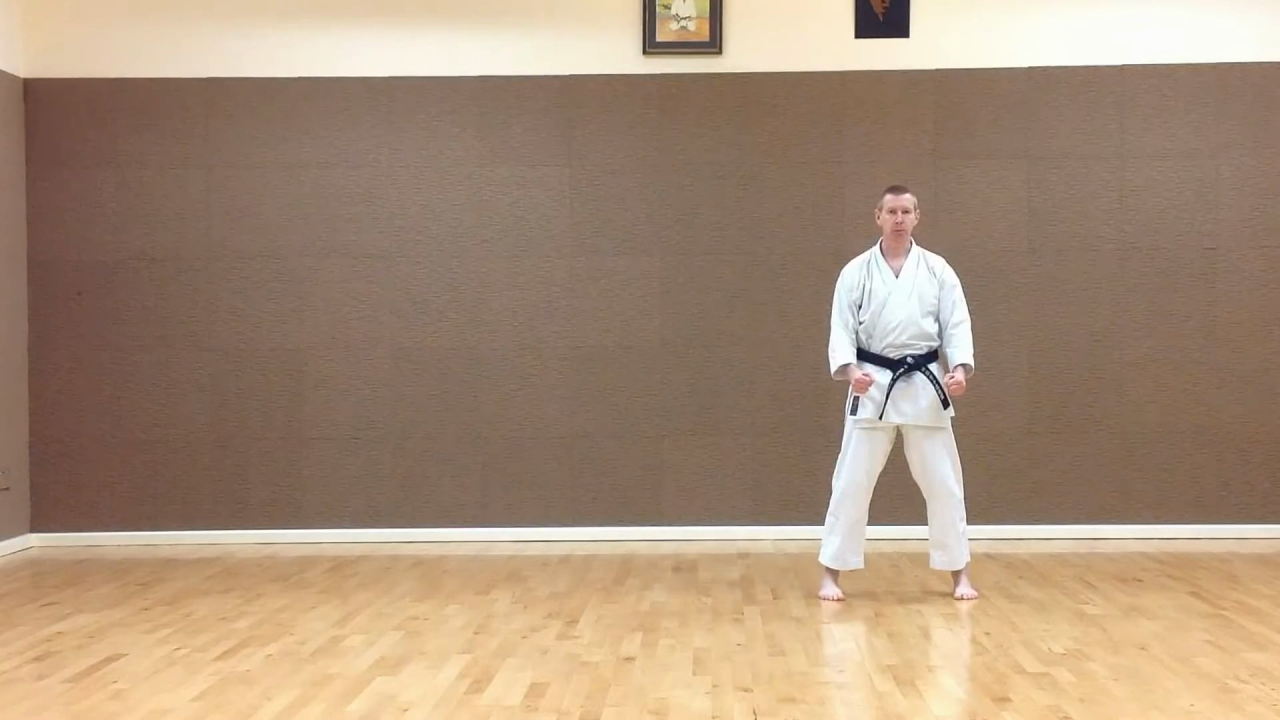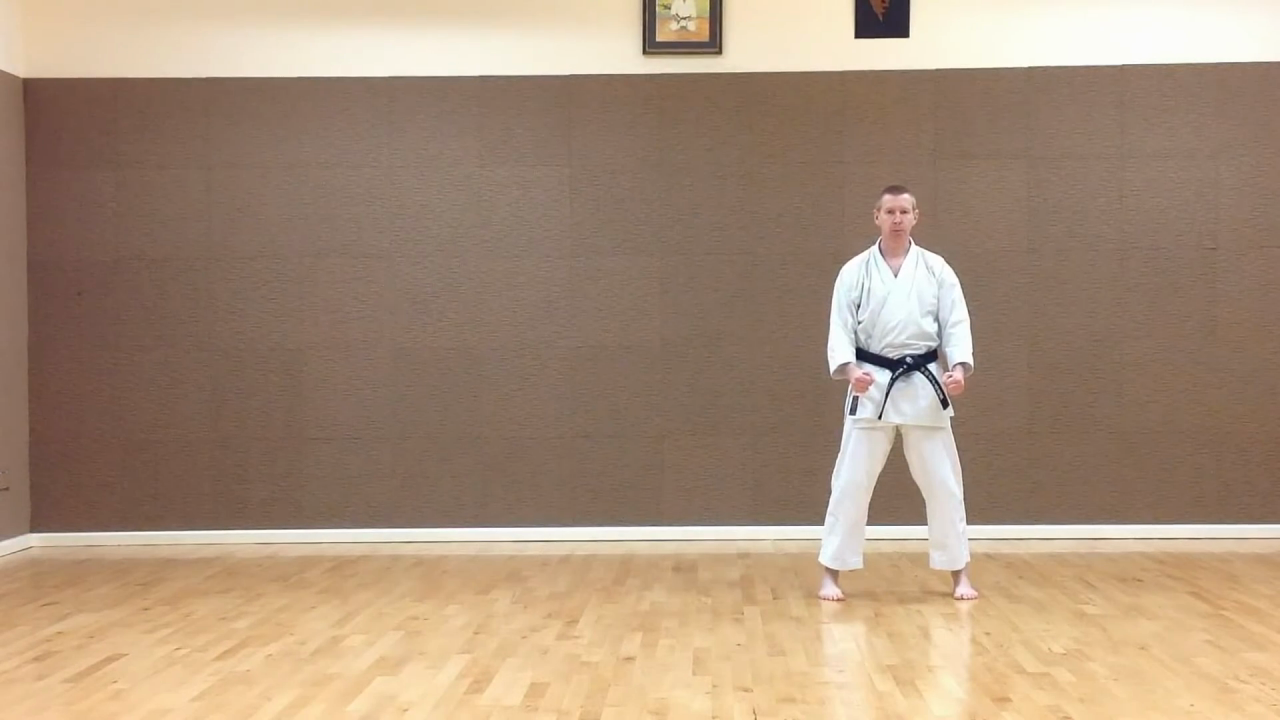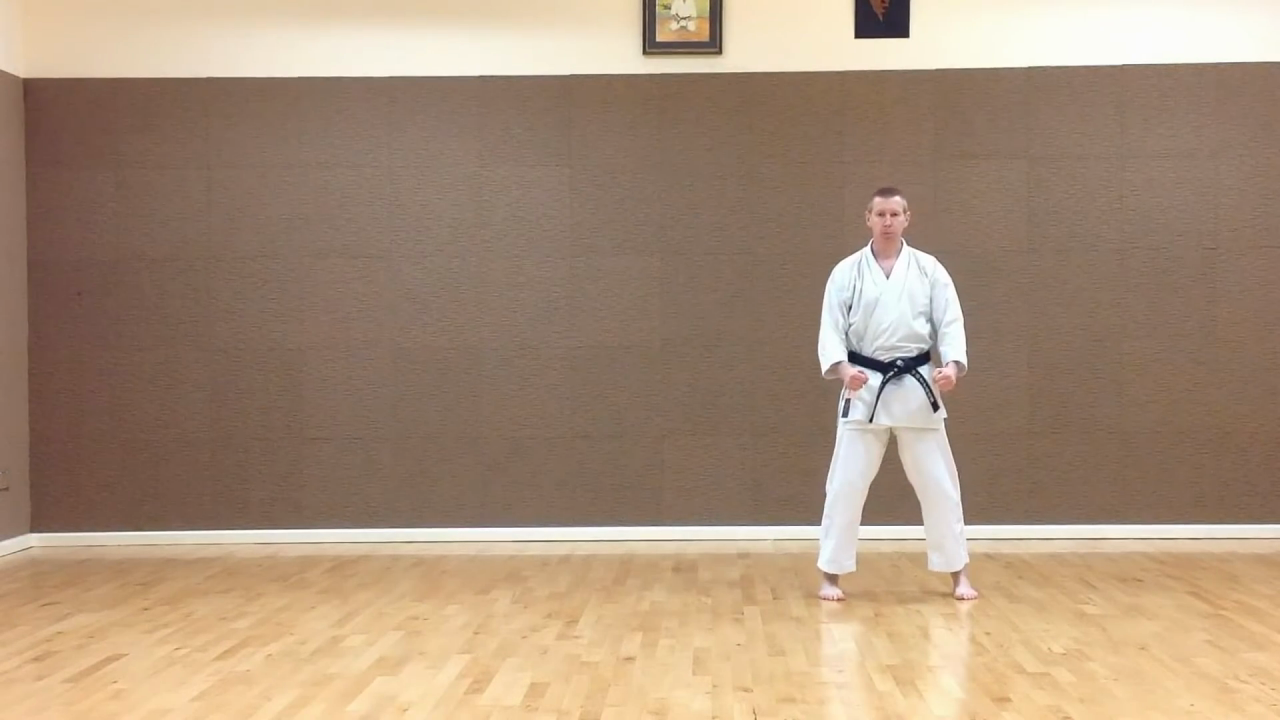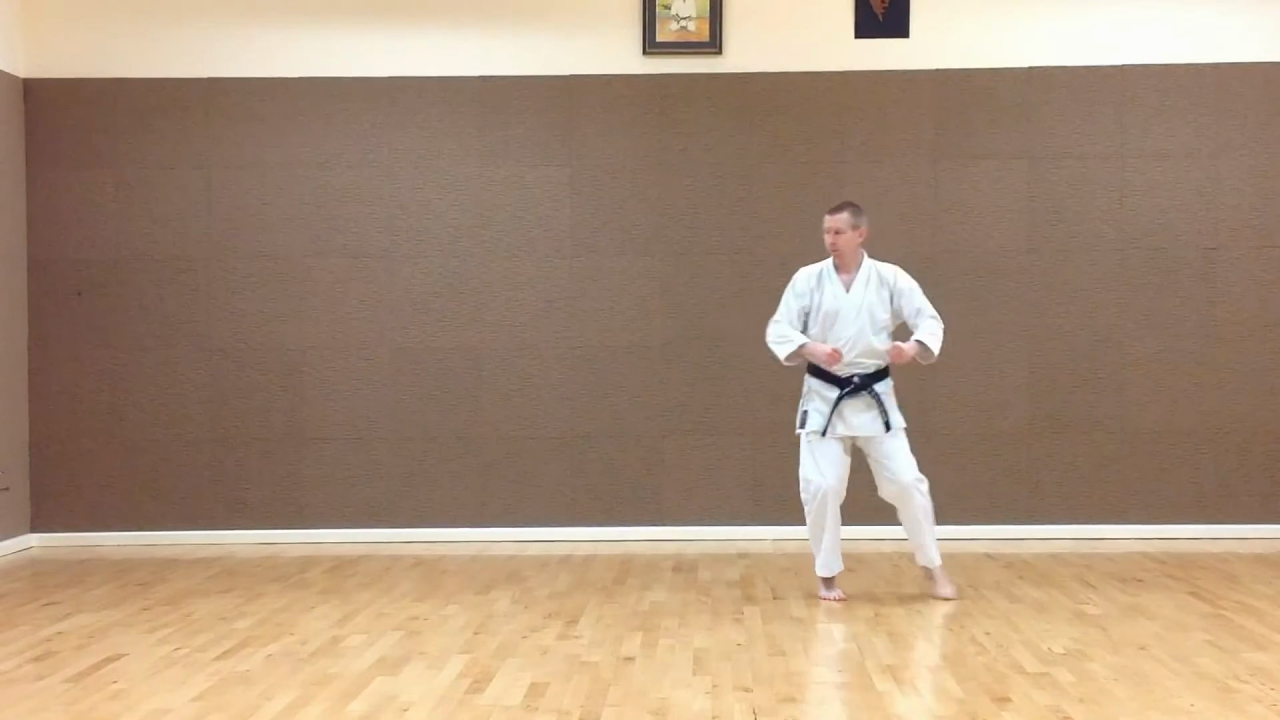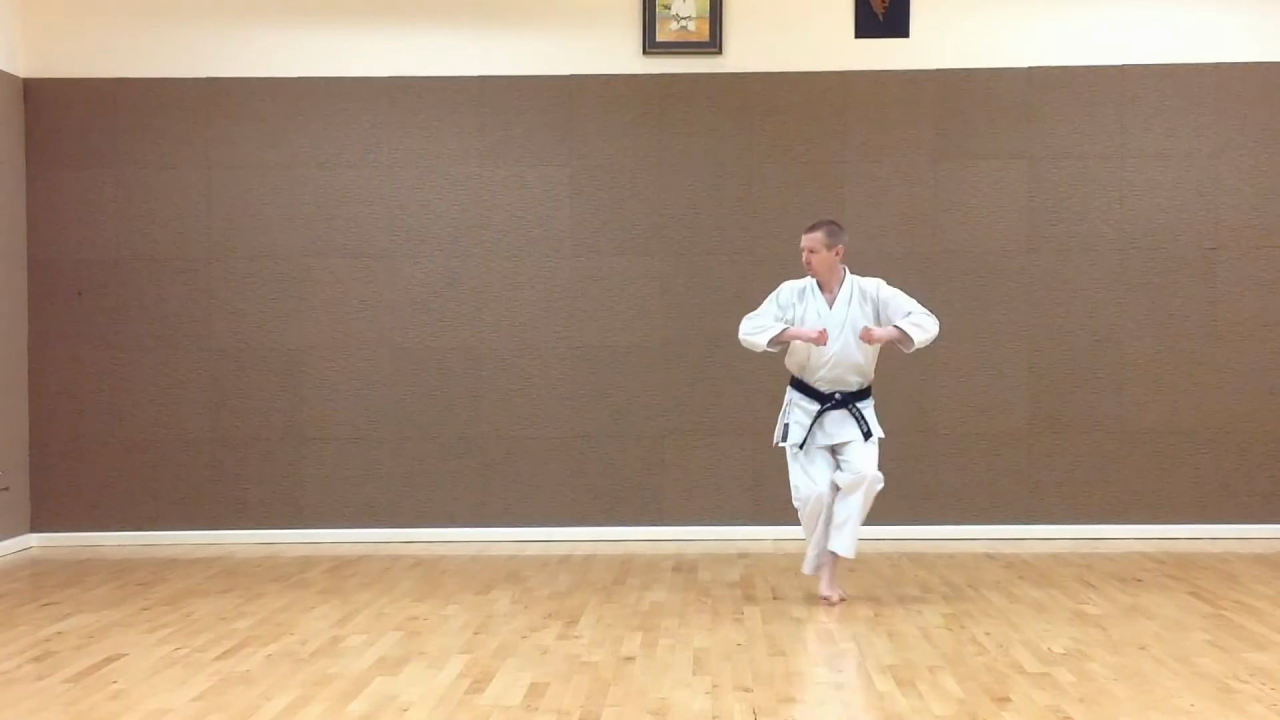
dt=0.4s
person 1, frame 1
left shoulder: (937, 269)
right shoulder: (856, 271)
left elbow: (957, 324)
right elbow: (842, 329)
left wrist: (960, 368)
right wrist: (850, 370)
left hip: (924, 385)
right hip: (873, 384)
left knee: (944, 483)
right knee: (852, 482)
left ankle: (959, 573)
right ankle: (831, 573)
person 1, frame 2
left shoulder: (936, 268)
right shoulder: (855, 270)
left elbow: (956, 323)
right elbow: (840, 328)
left wrist: (959, 367)
right wrist: (850, 369)
left hip: (924, 384)
right hip: (872, 385)
left knee: (943, 482)
right knee: (851, 481)
left ankle: (959, 572)
right ankle: (831, 573)
person 1, frame 3
left shoulder: (928, 268)
right shoulder: (847, 271)
left elbow: (950, 323)
right elbow: (830, 329)
left wrist: (952, 365)
right wrist: (842, 368)
left hip: (916, 386)
right hip: (865, 387)
left knee: (938, 483)
right knee: (846, 483)
left ankle: (958, 573)
right ankle: (831, 574)
person 1, frame 4
left shoulder: (890, 278)
right shoulder: (808, 279)
left elbow: (930, 321)
right elbow: (778, 330)
left wrist: (913, 348)
right wrist: (812, 349)
left hip: (875, 397)
right hip: (824, 397)
left knee: (905, 481)
right knee: (821, 487)
left ankle: (932, 566)
right ankle: (828, 575)
person 1, frame 5
left shoulder: (873, 292)
right shoulder: (792, 293)
left elbow: (926, 322)
right elbow: (749, 329)
left wrist: (887, 333)
right wrist: (795, 333)
left hip: (854, 411)
right hip: (805, 411)
left knee: (862, 476)
right knee: (814, 493)
left ankle: (828, 564)
right ankle: (824, 572)
